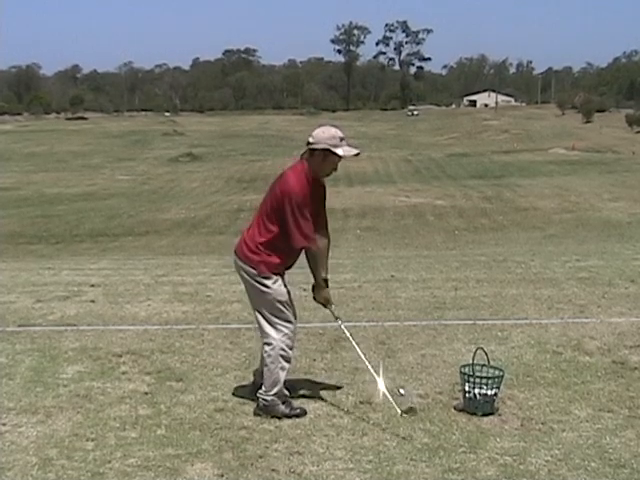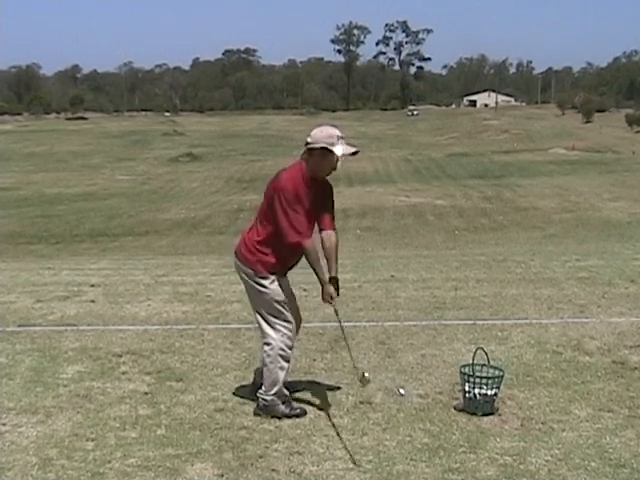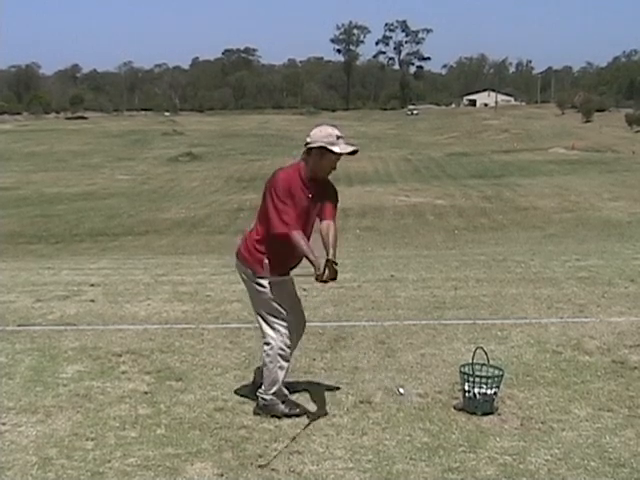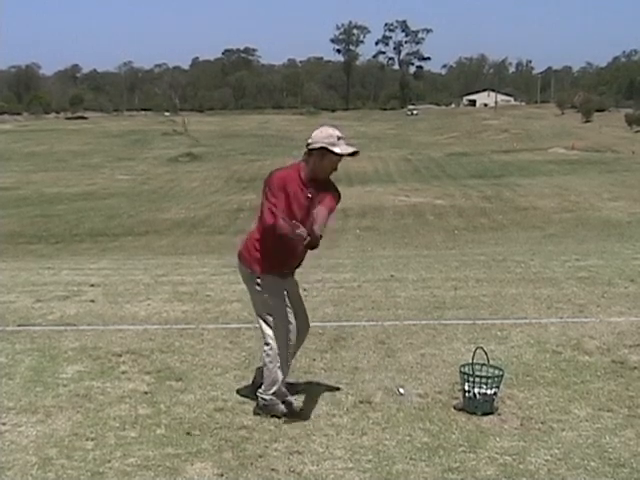
dt=0.1s
person 1, frame 1
left shoulder: (316, 184)
right shoulder: (294, 185)
left elbow: (321, 232)
right elbow: (307, 240)
left wrist: (324, 280)
right wrist: (320, 282)
left hip: (267, 261)
right hip: (259, 263)
left knee: (281, 326)
right knee: (282, 330)
left ankle: (265, 380)
right ankle: (270, 399)
person 1, frame 2
left shoulder: (322, 187)
right shoulder: (288, 183)
left elbow: (328, 230)
right elbow: (299, 238)
left wrist: (333, 276)
right wrist: (323, 280)
left hip: (271, 263)
right hip: (258, 264)
left knee: (290, 323)
right knee: (281, 330)
left ankle: (265, 380)
right ankle: (270, 399)
person 1, frame 3
left shoulder: (327, 190)
right shoulder: (282, 179)
left elbow: (327, 222)
right elbow: (286, 230)
left wrist: (331, 259)
right wrist: (315, 263)
left hip: (280, 267)
right hip: (259, 263)
left knee: (295, 325)
right knee: (281, 330)
left ankle: (265, 378)
right ankle: (269, 398)
person 1, frame 4
left shoulder: (328, 189)
right shoulder: (280, 178)
left elbow: (321, 214)
right elbow: (273, 222)
left wrist: (315, 233)
right wrist: (294, 232)
left hip: (283, 269)
right hip: (260, 264)
left knee: (298, 327)
right knee: (281, 330)
left ankle: (265, 379)
right ankle: (269, 398)
